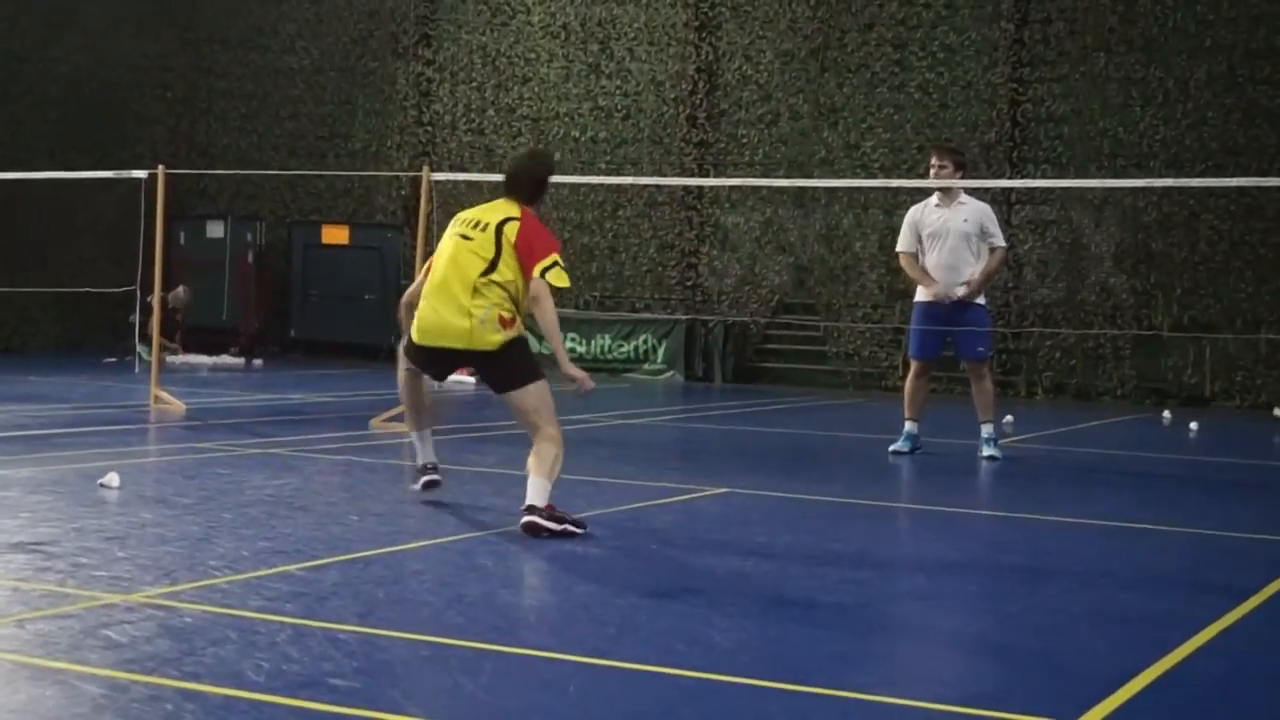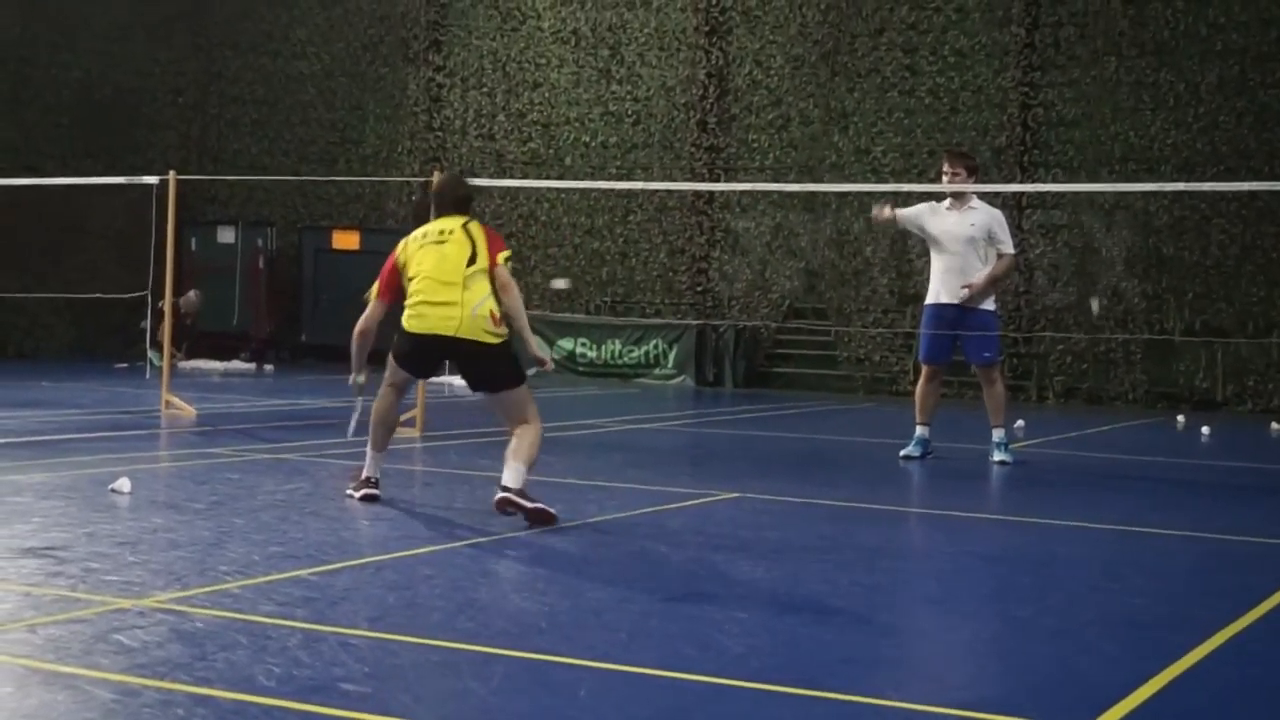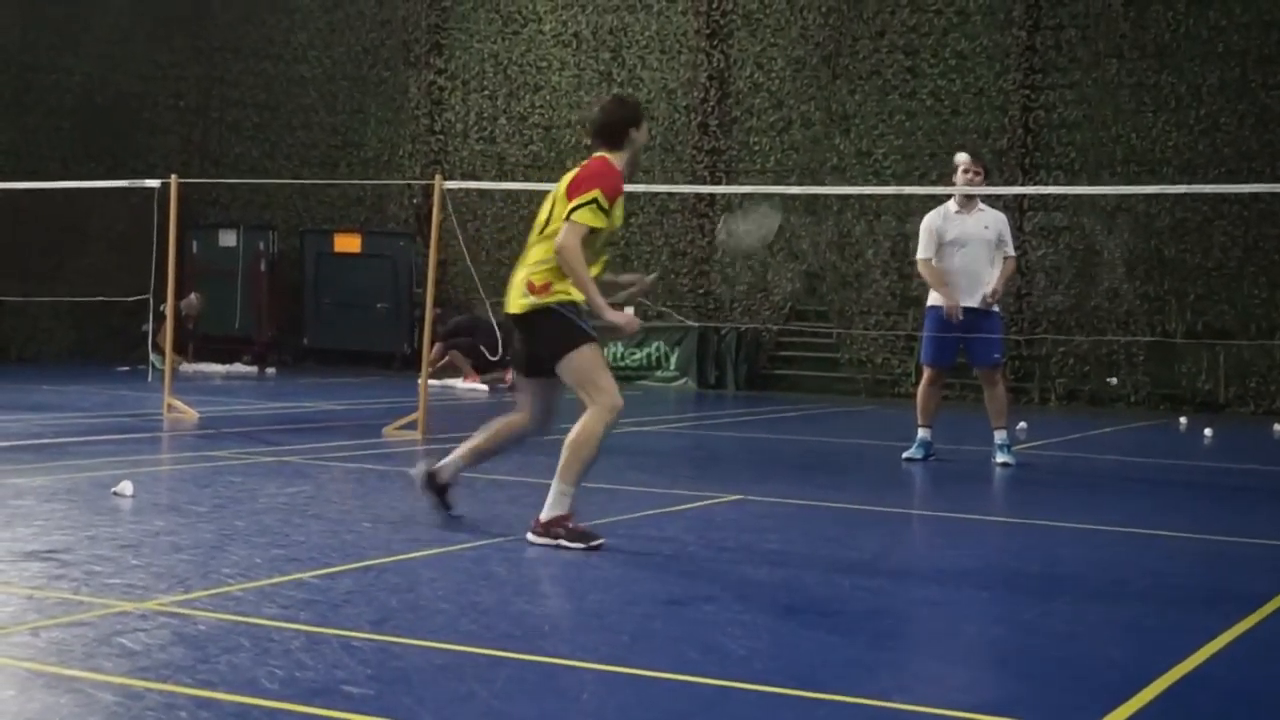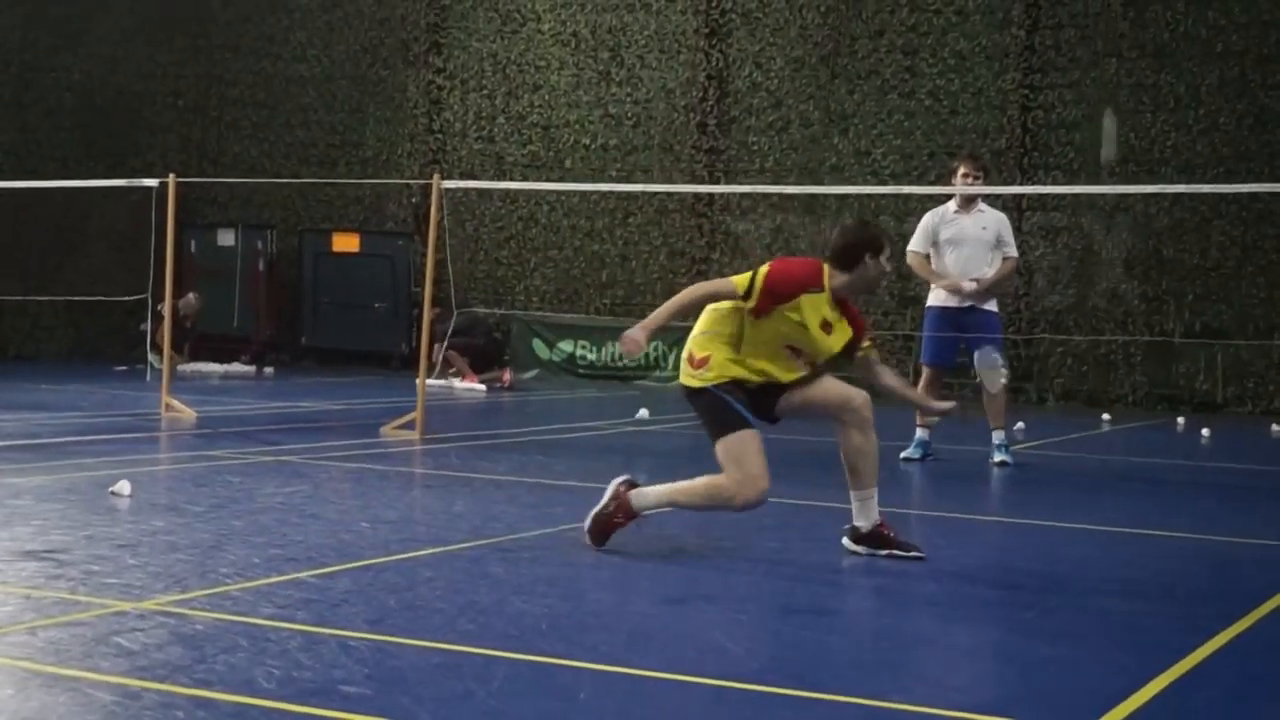
dt=0.5s
person 1, frame 1
left shoulder: (462, 219)
right shoulder: (534, 232)
left elbow: (413, 293)
right elbow: (539, 294)
left wrist: (406, 331)
right wrist: (563, 361)
left hip: (434, 331)
right hip: (491, 337)
left knee: (409, 361)
right knee: (546, 433)
left ankle: (426, 463)
right ankle: (537, 506)
person 1, frame 2
left shoulder: (407, 244)
right shoulder: (484, 234)
left elbow: (367, 325)
right elbow: (505, 283)
left wrist: (357, 372)
right wrist: (530, 342)
left hip: (423, 325)
right hip: (480, 330)
left knee: (393, 386)
right knee: (527, 423)
left ankle: (369, 478)
right ankle: (512, 488)
person 1, frame 3
left shoulder: (593, 176)
right shoulder: (603, 177)
right elbow: (566, 244)
left wrist: (612, 280)
right wrist: (604, 310)
left hip: (547, 301)
right hip: (546, 299)
left knee: (531, 415)
right knee: (607, 403)
left ankle: (441, 473)
right ankle: (552, 518)
person 1, frame 4
left shoulder: (846, 316)
right shoulder: (797, 276)
left elbow: (874, 370)
right elbow: (711, 288)
left wrist: (923, 403)
right wrist: (646, 327)
left hip: (763, 376)
right hip: (716, 373)
left knee: (857, 405)
right knee: (749, 490)
left ankle: (866, 528)
right ankle: (629, 499)
person 2, frame 1
left shoulder: (980, 210)
right shoulder: (917, 213)
left elbow: (999, 250)
right elbow: (905, 256)
left wrist: (980, 279)
right wrist: (931, 286)
left hip: (970, 304)
right hip: (929, 303)
left knee: (978, 368)
right knee: (919, 367)
left ankle: (988, 436)
right ankle: (910, 433)
person 2, frame 2
left shoulder: (991, 215)
right shoulder: (929, 212)
left elbow: (1008, 258)
right elbow: (895, 216)
left wrist: (984, 283)
right wrist: (884, 213)
left hip: (979, 308)
right hip: (939, 305)
left knee: (989, 373)
right knee: (930, 371)
left ankle: (999, 440)
right ankle: (921, 437)
person 2, frame 3
left shoulder: (997, 219)
right shoulder: (935, 218)
left elbow: (1009, 258)
right elbow: (924, 263)
left wrist: (999, 285)
right wrist: (946, 295)
left hip: (984, 310)
right hip: (944, 309)
left knee: (991, 375)
right knee: (932, 374)
left ankle: (1001, 443)
right ankle: (923, 440)
person 2, frame 4
left shoulder: (997, 219)
right shoulder: (935, 217)
left elbow: (1011, 259)
right elbow: (914, 256)
left wrist: (991, 281)
right wrist: (940, 281)
left hip: (983, 309)
right hip: (942, 307)
right knee: (931, 373)
left ankle: (998, 443)
right ankle: (922, 440)
